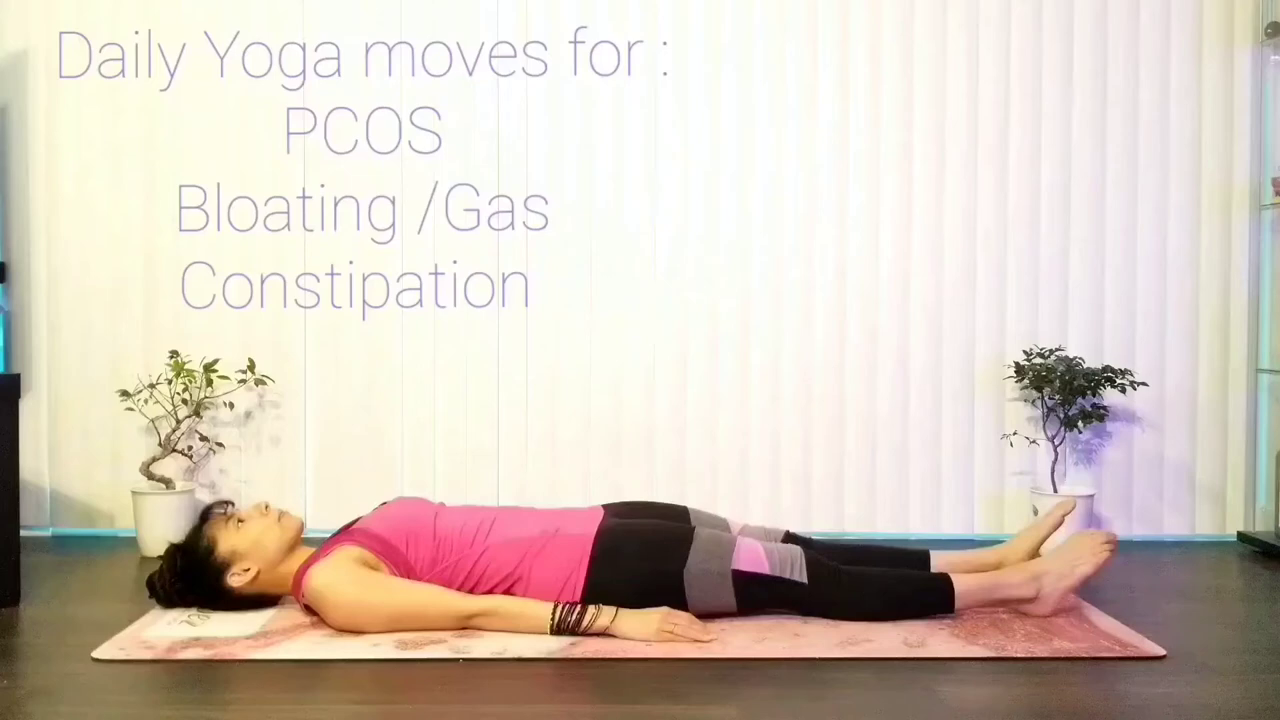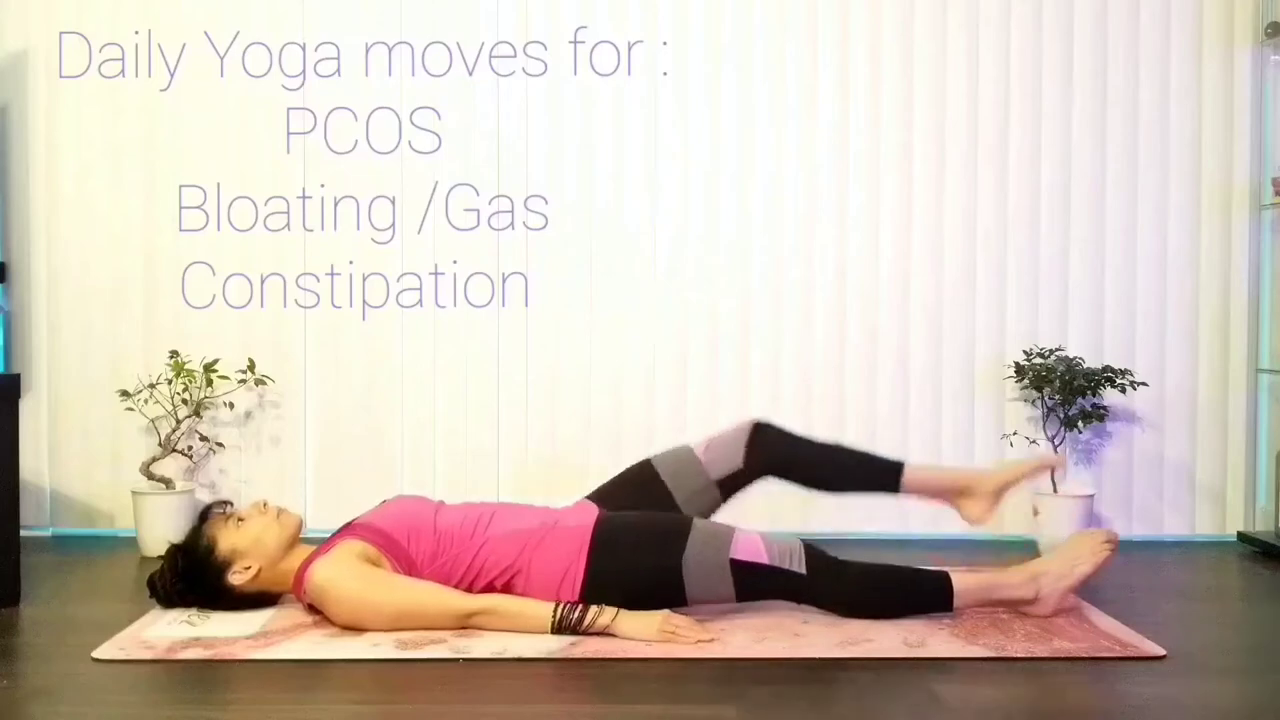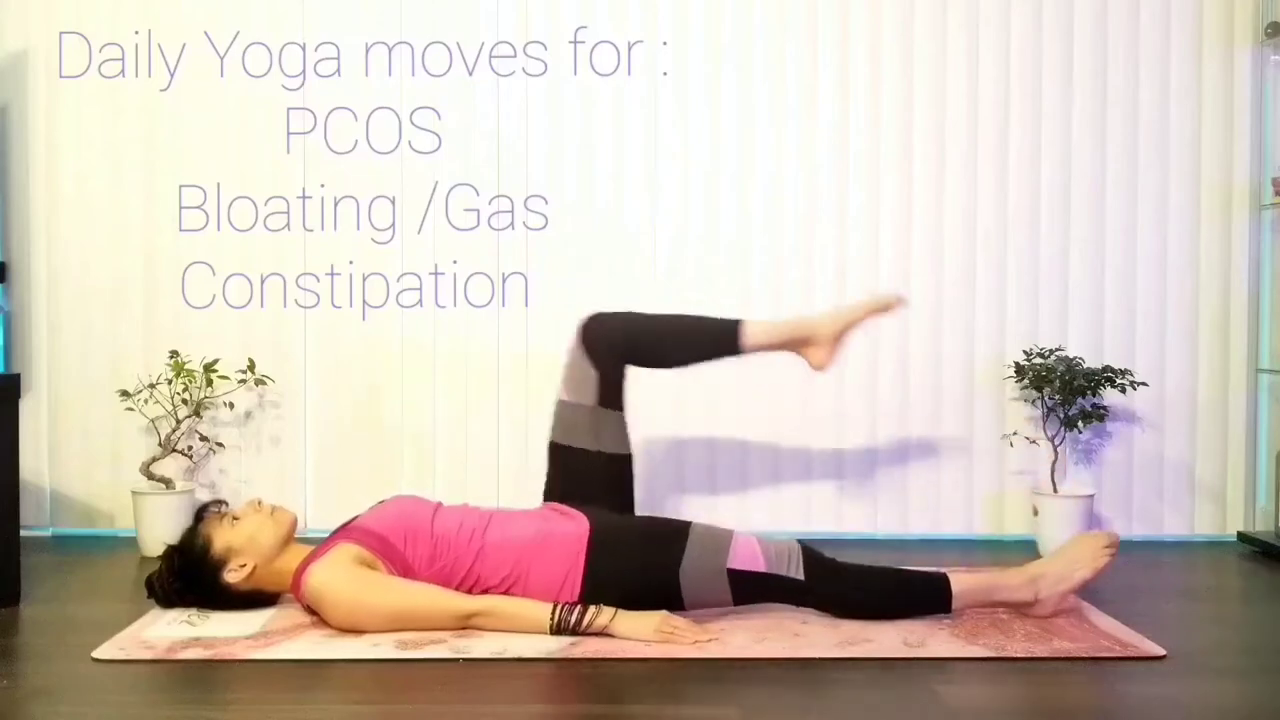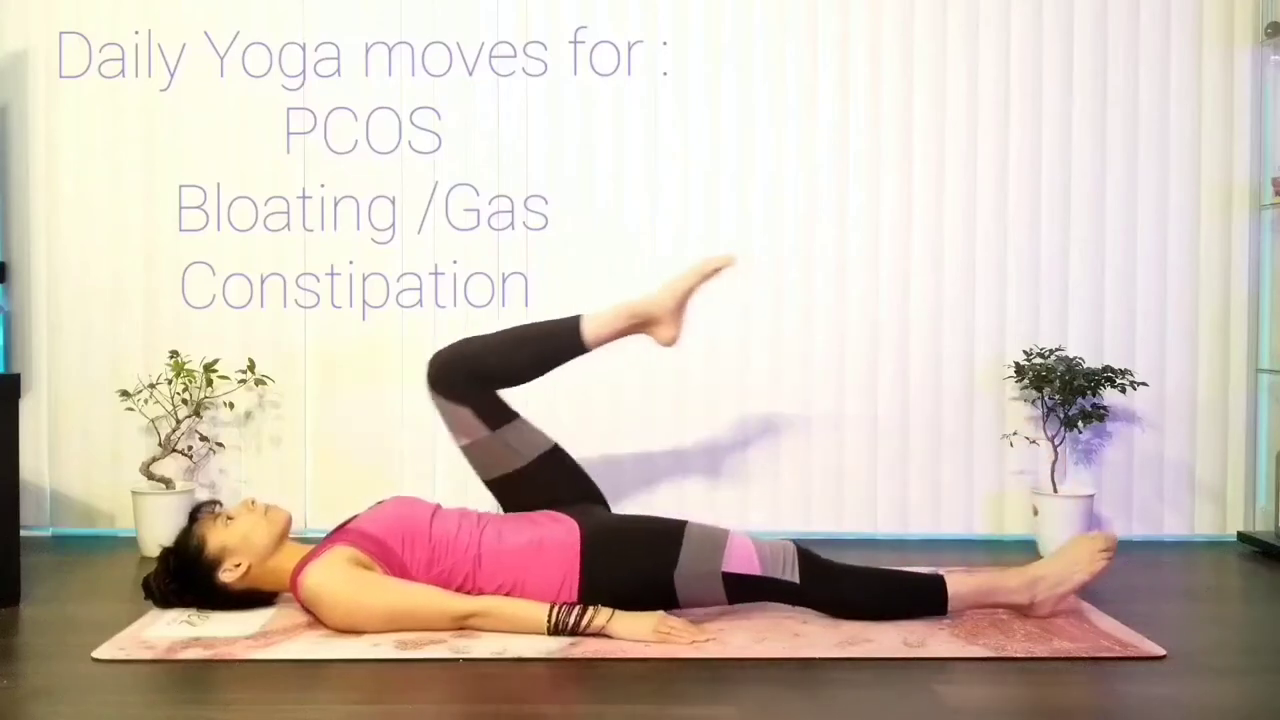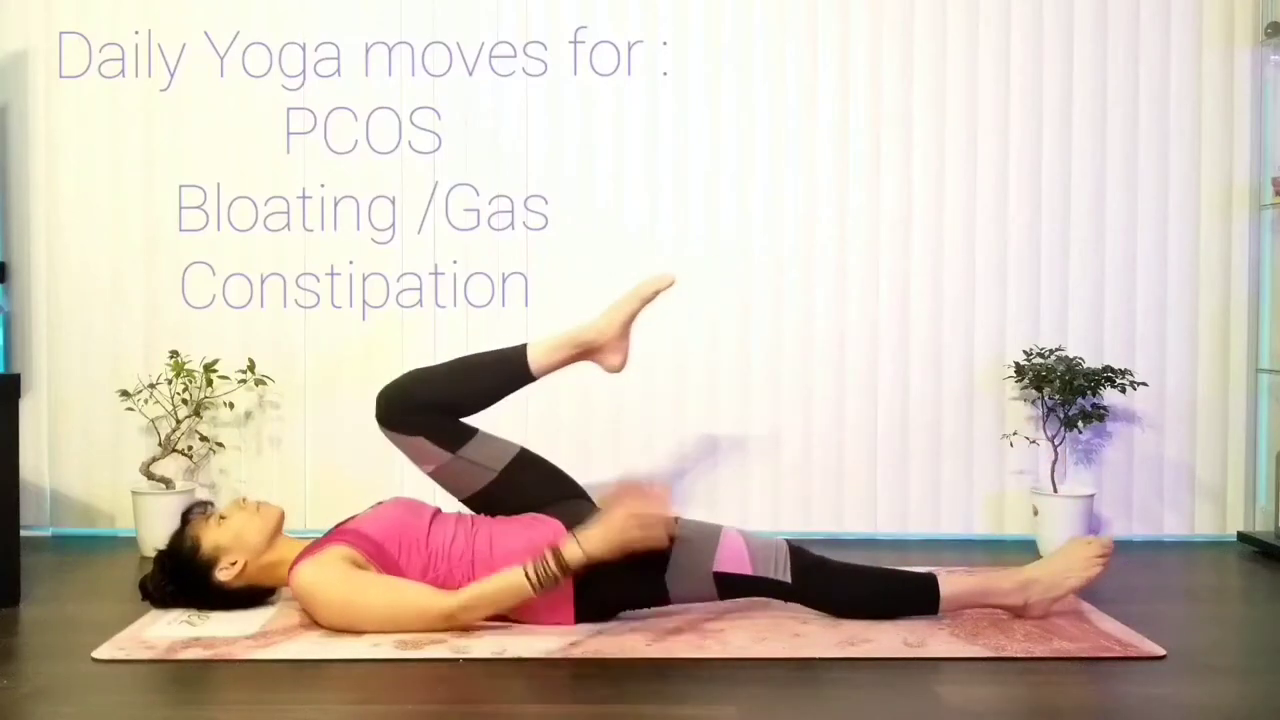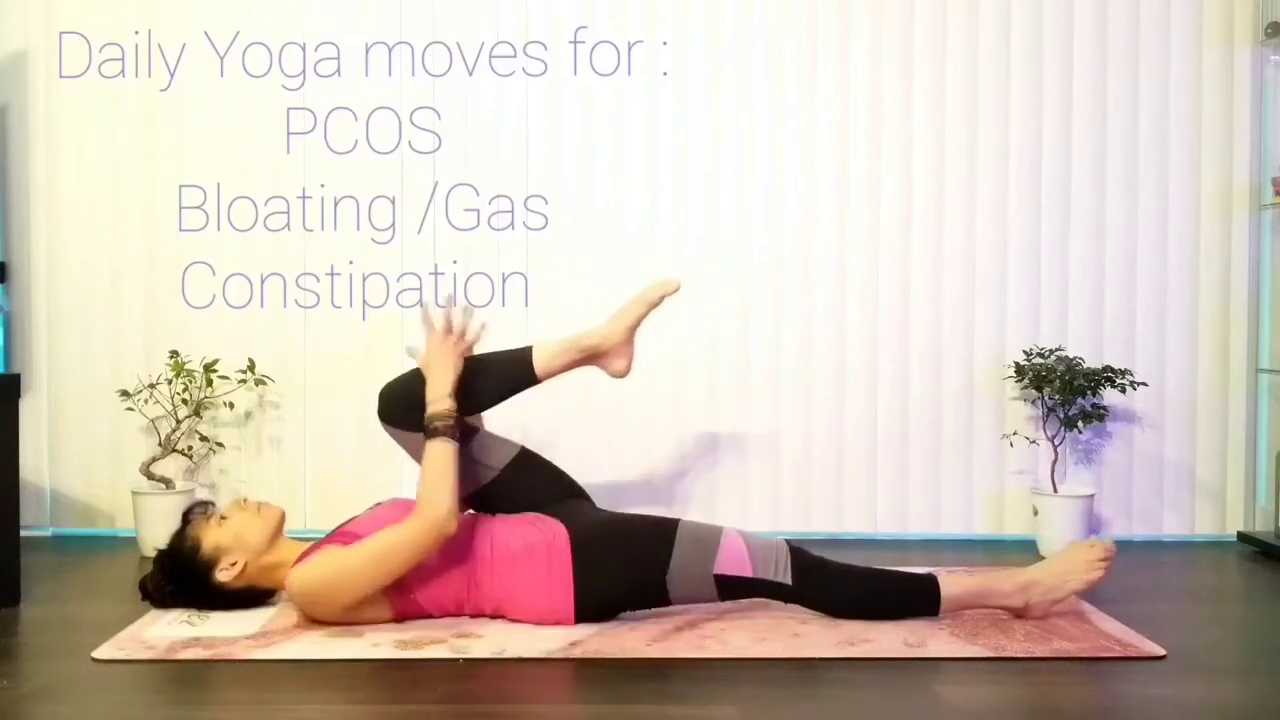
dt=0.3s
person 1, frame 1
left shoulder: (341, 550)
right shoulder: (329, 587)
right elbow: (468, 610)
right wrist: (615, 622)
left hip: (583, 531)
right hip: (584, 568)
left knee: (789, 542)
right knee: (811, 582)
left ankle: (993, 560)
right ankle: (1020, 586)
person 1, frame 2
left shoulder: (337, 548)
right shoulder: (331, 585)
right elbow: (469, 607)
right wrist: (615, 623)
left hip: (576, 527)
right hip: (584, 565)
left knee: (748, 445)
right knee: (808, 572)
left ankle: (953, 484)
right ankle: (1021, 583)
person 1, frame 3
left shoulder: (336, 552)
right shoulder: (331, 588)
right elbow: (471, 610)
right wrist: (613, 621)
left hip: (569, 529)
right hip: (584, 566)
left knee: (598, 338)
right knee: (802, 575)
left ankle: (799, 331)
right ankle: (1019, 586)
person 1, frame 4
left shoulder: (332, 553)
right shoulder: (326, 587)
right elbow: (467, 614)
right wrist: (609, 623)
left hip: (557, 529)
right hip: (575, 567)
left knee: (455, 373)
right knee: (797, 576)
left ankle: (637, 316)
right ankle: (1015, 586)
person 1, frame 5
left shoulder: (325, 556)
right shoulder: (320, 589)
right elbow: (467, 605)
right wrist: (588, 548)
left hip: (552, 532)
right hip: (565, 571)
left knee: (405, 404)
right knee: (790, 572)
left ankle: (581, 342)
right ankle: (1011, 586)
person 1, frame 6
left shoulder: (324, 557)
right shoulder: (315, 589)
left elbow: (435, 510)
right elbow: (441, 520)
left wrist: (434, 391)
right wrist: (444, 395)
left hip: (551, 530)
right hip: (569, 575)
left knee: (402, 403)
right knee: (789, 574)
left ankle: (585, 348)
right ankle: (1009, 588)
